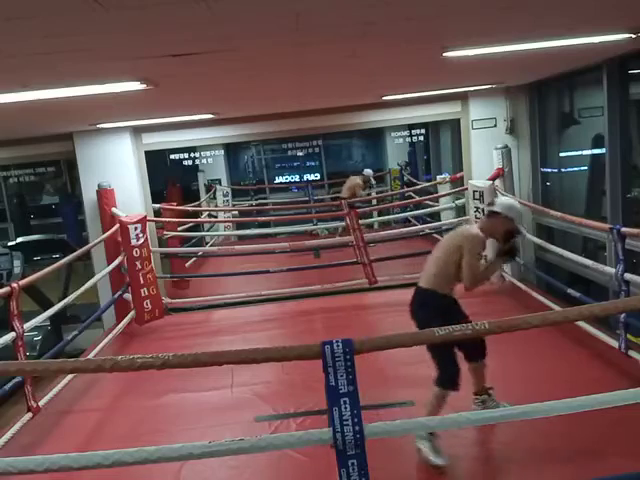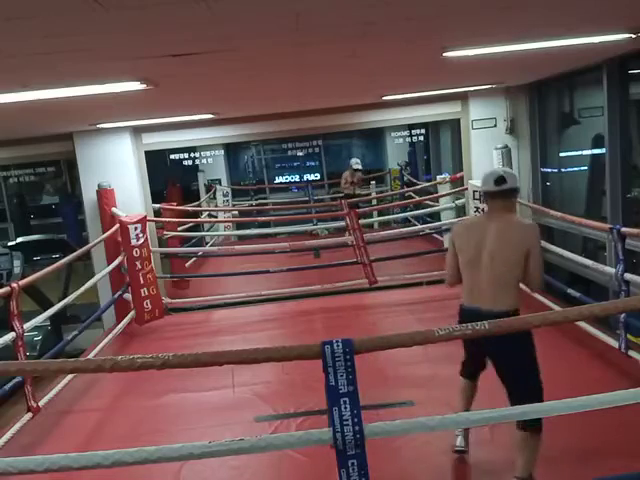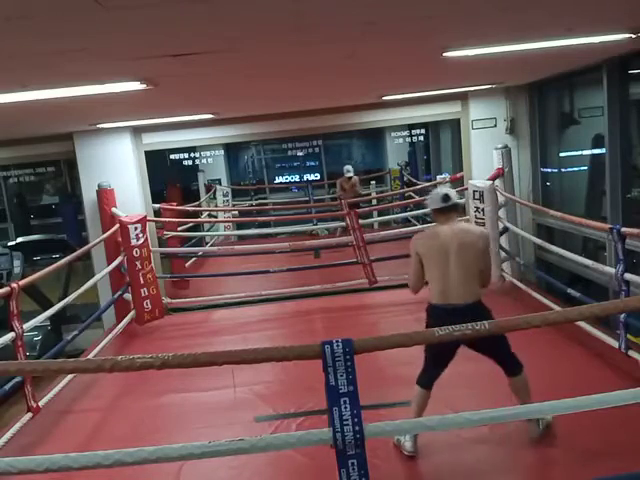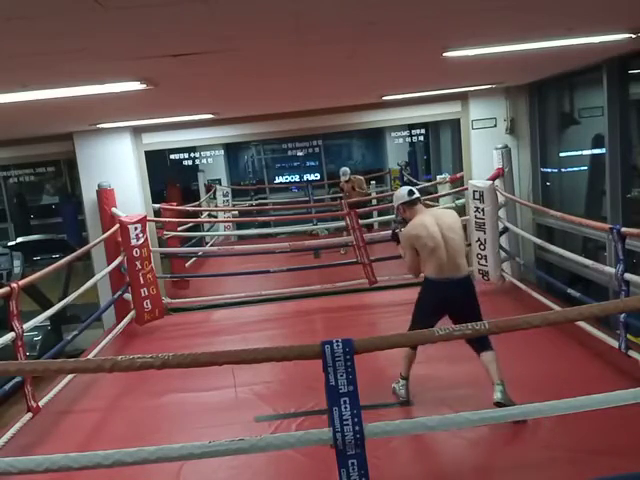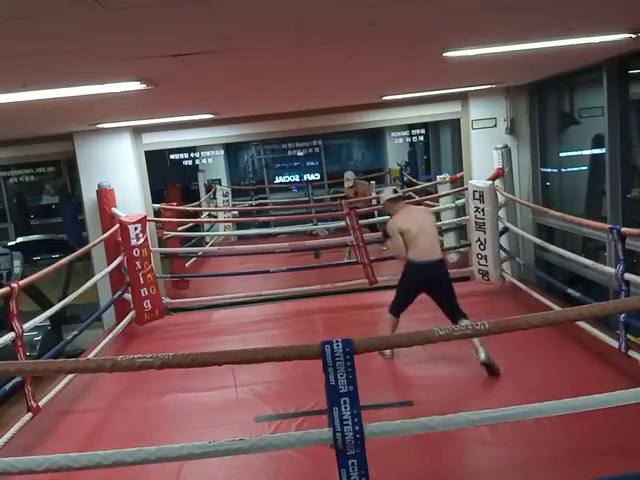
dt=0.7s
person 1, frame 1
left shoulder: (471, 233)
right shoulder: (476, 238)
left elbow: (467, 274)
right elbow: (470, 282)
left wrist: (494, 261)
right wrist: (498, 261)
left hip: (442, 301)
right hip: (428, 303)
left knee: (475, 345)
right knee: (449, 372)
left ankle: (481, 396)
right ankle: (427, 436)
person 1, frame 2
left shoulder: (461, 229)
right shoulder: (527, 231)
left elbow: (451, 280)
right elbow: (535, 284)
left hip: (468, 319)
right hip: (504, 323)
left knee: (472, 365)
right knee: (528, 402)
left ankle: (462, 433)
person 1, frame 3
left shoulder: (419, 240)
right shoulder: (479, 234)
left elbow: (414, 286)
right elbow: (485, 281)
left hip: (439, 315)
right hip: (473, 313)
left knee: (428, 374)
right knee: (511, 364)
left ankle: (409, 437)
right ankle: (534, 421)
person 1, frame 4
left shoulder: (409, 231)
right shoulder: (452, 215)
left elbow: (414, 271)
left wrist: (402, 248)
left hip: (434, 288)
right hip: (463, 285)
right knee: (480, 341)
left ankle: (403, 385)
right ankle: (499, 391)
person 1, frame 5
left shoulder: (393, 222)
right shoulder: (426, 211)
left elbow: (402, 253)
left wrist: (391, 238)
left hip: (416, 269)
right hip: (439, 267)
left knee: (396, 308)
right knee: (456, 313)
right ankle: (482, 354)
